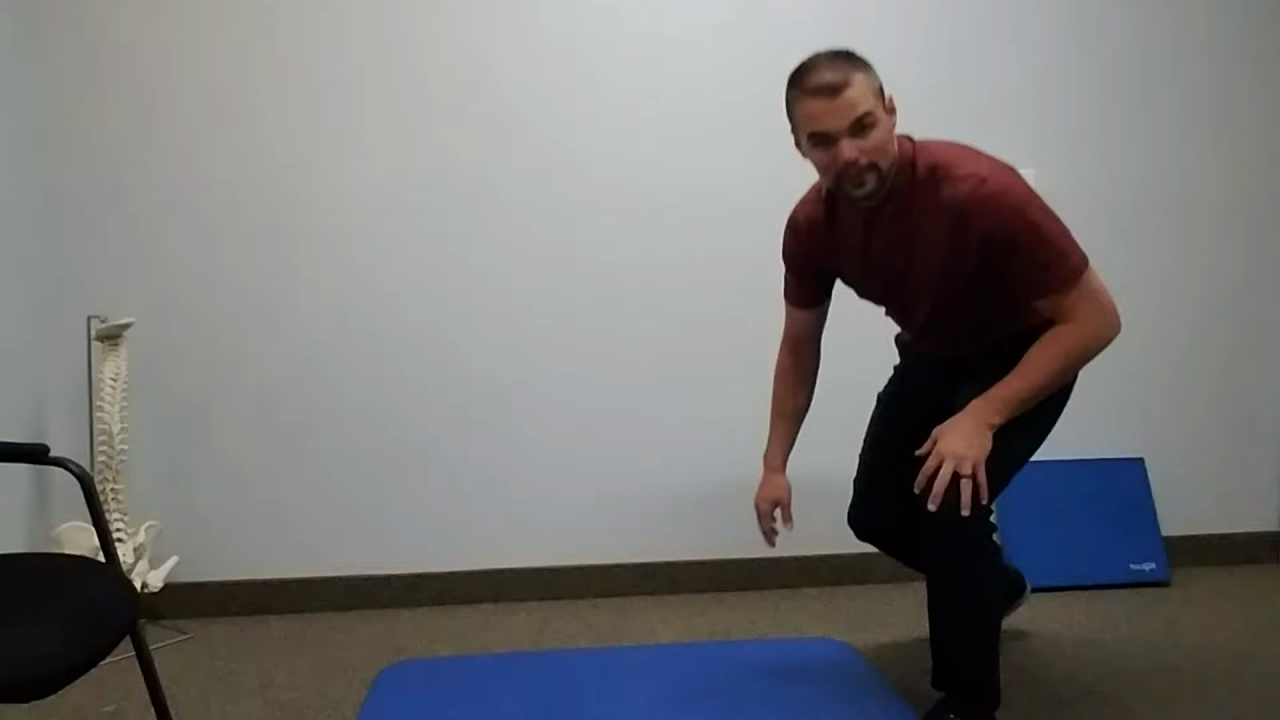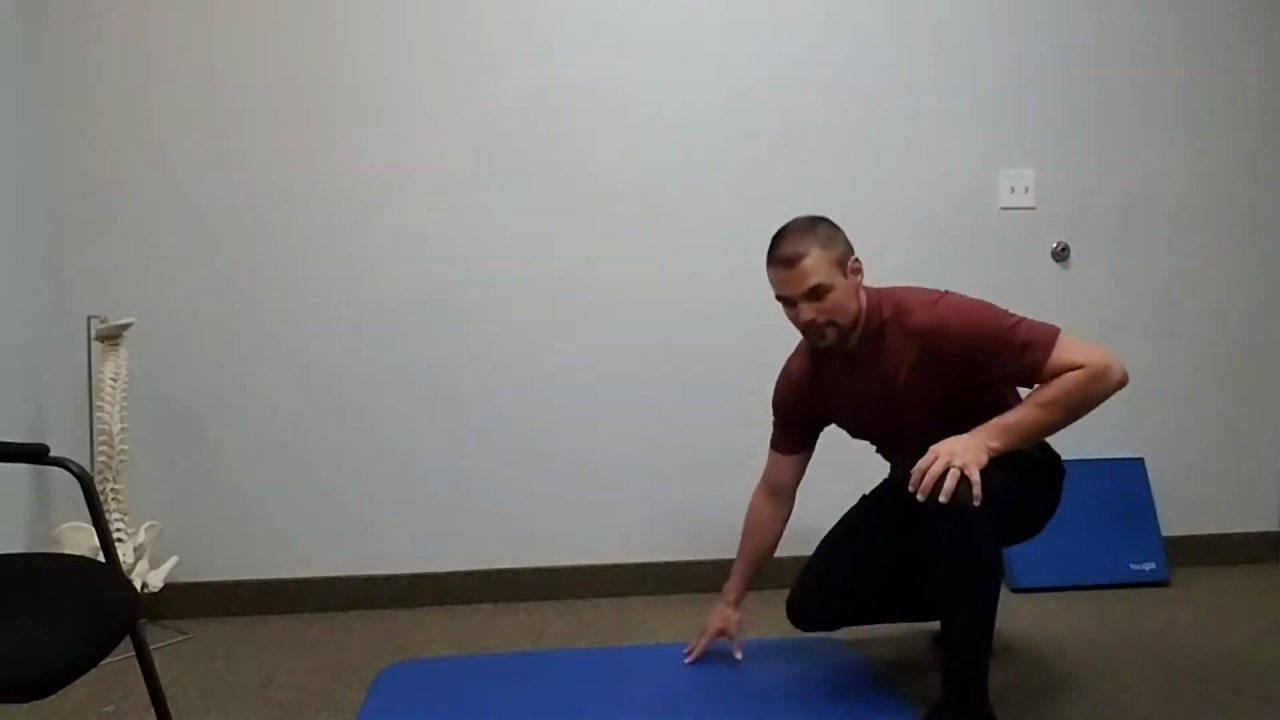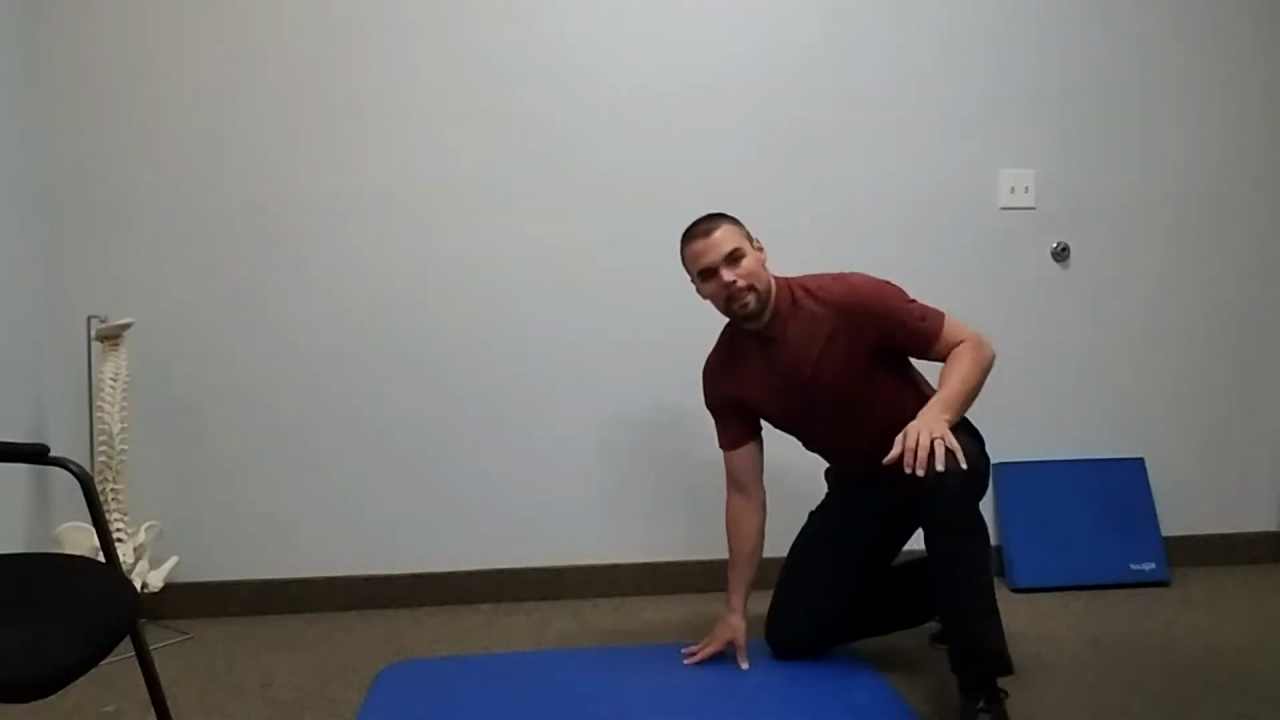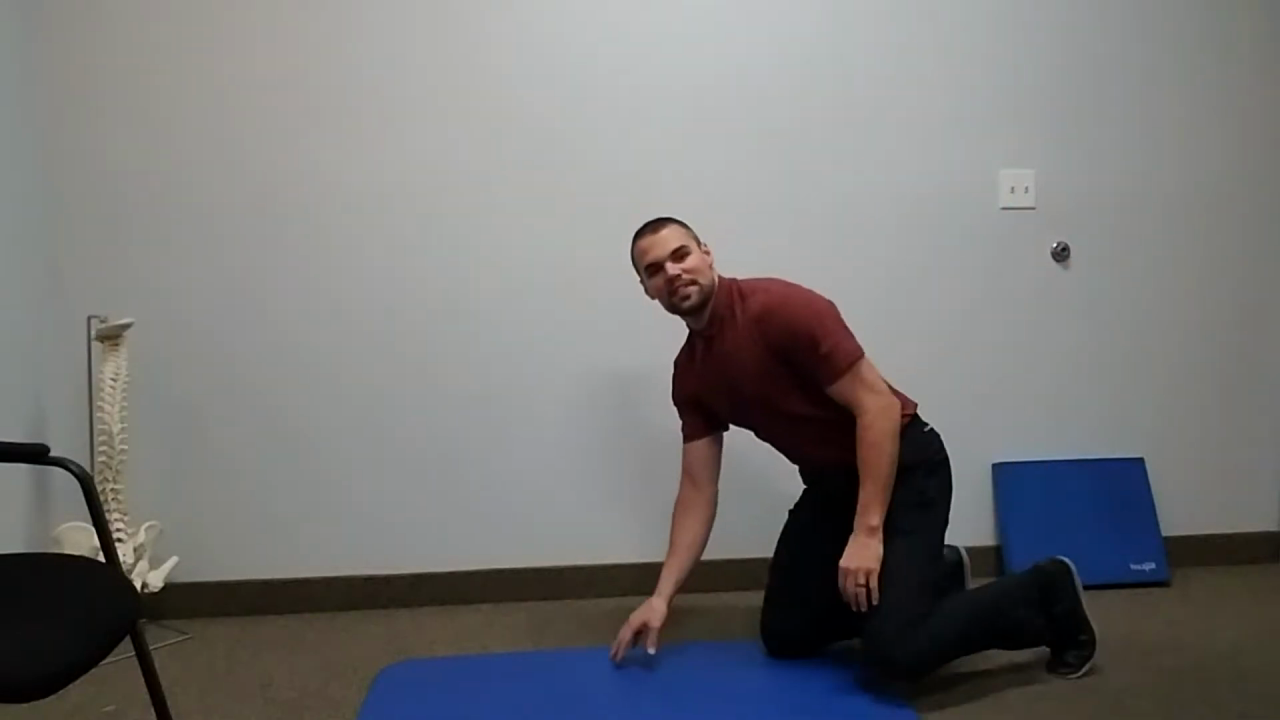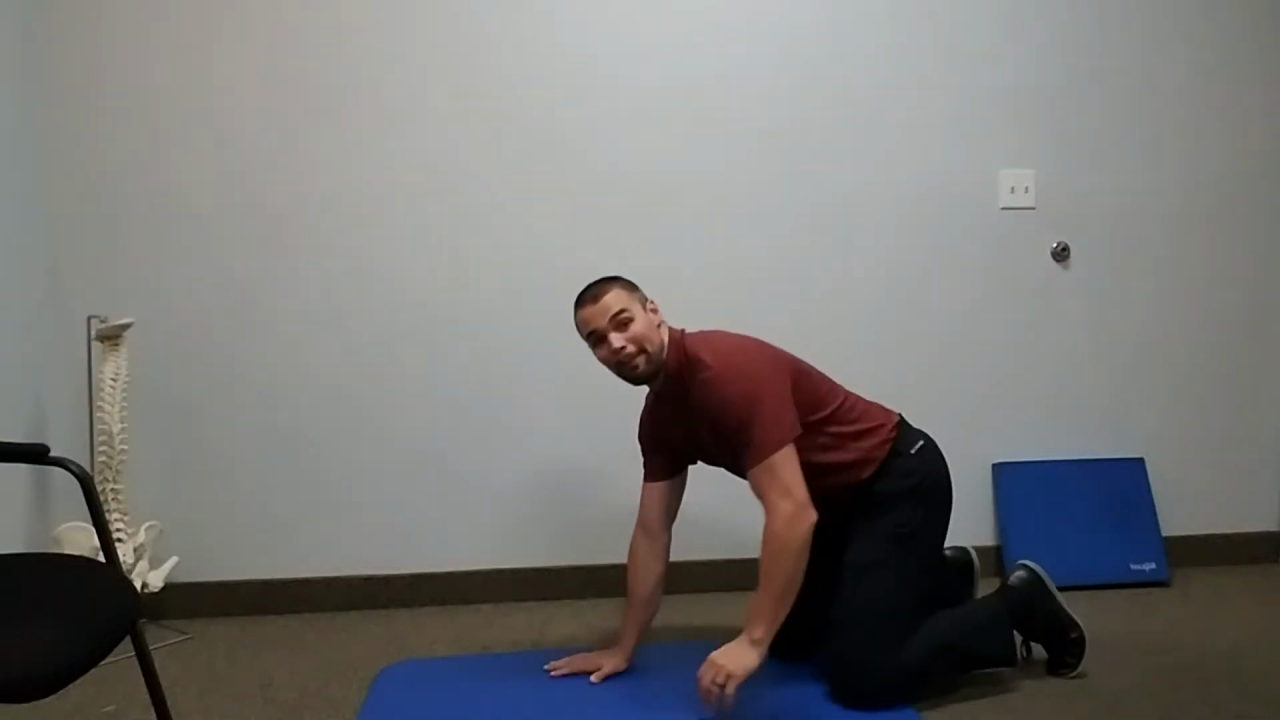
dt=0.4s
person 1, frame 1
left shoulder: (979, 192)
right shoulder: (811, 225)
left elbow: (1096, 319)
right elbow: (799, 348)
left wrist: (982, 418)
right wrist: (773, 466)
left hip: (1026, 359)
right hip: (931, 359)
left knee: (948, 496)
right knee: (876, 514)
right ankle: (991, 583)
person 1, frame 2
left shoulder: (940, 324)
right shoulder: (802, 378)
left elbow: (1102, 370)
right elbow: (775, 493)
left wrist: (982, 440)
right wrist: (730, 601)
left hip: (1012, 478)
right hip: (921, 480)
left knee: (953, 494)
right knee: (813, 605)
right ankle: (965, 596)
person 1, frame 3
left shoulder: (846, 299)
right shoulder: (722, 371)
left elbow: (973, 347)
right elbow: (745, 490)
left wrist: (936, 414)
right wrist: (734, 610)
left hip: (926, 453)
right hip: (852, 479)
left knee: (934, 478)
right knee: (791, 635)
right ankle: (933, 587)
person 1, frame 4
left shoulder: (778, 309)
right shoulder: (690, 374)
left elbow: (877, 406)
right elbow: (697, 489)
left wrist: (868, 533)
right wrist: (661, 596)
left hip: (904, 464)
right hip: (832, 481)
left knee: (896, 650)
right knee: (786, 635)
left ankle: (1043, 590)
right ankle: (932, 572)
person 1, frame 5
left shoulder: (731, 374)
right shoulder: (660, 415)
left elbow: (794, 516)
right elbow: (651, 533)
left wrist: (751, 644)
right wrist: (623, 646)
left hip: (901, 481)
right hip: (839, 493)
left knee: (862, 676)
right knee: (790, 638)
left ankle: (1018, 605)
right ankle: (942, 577)
